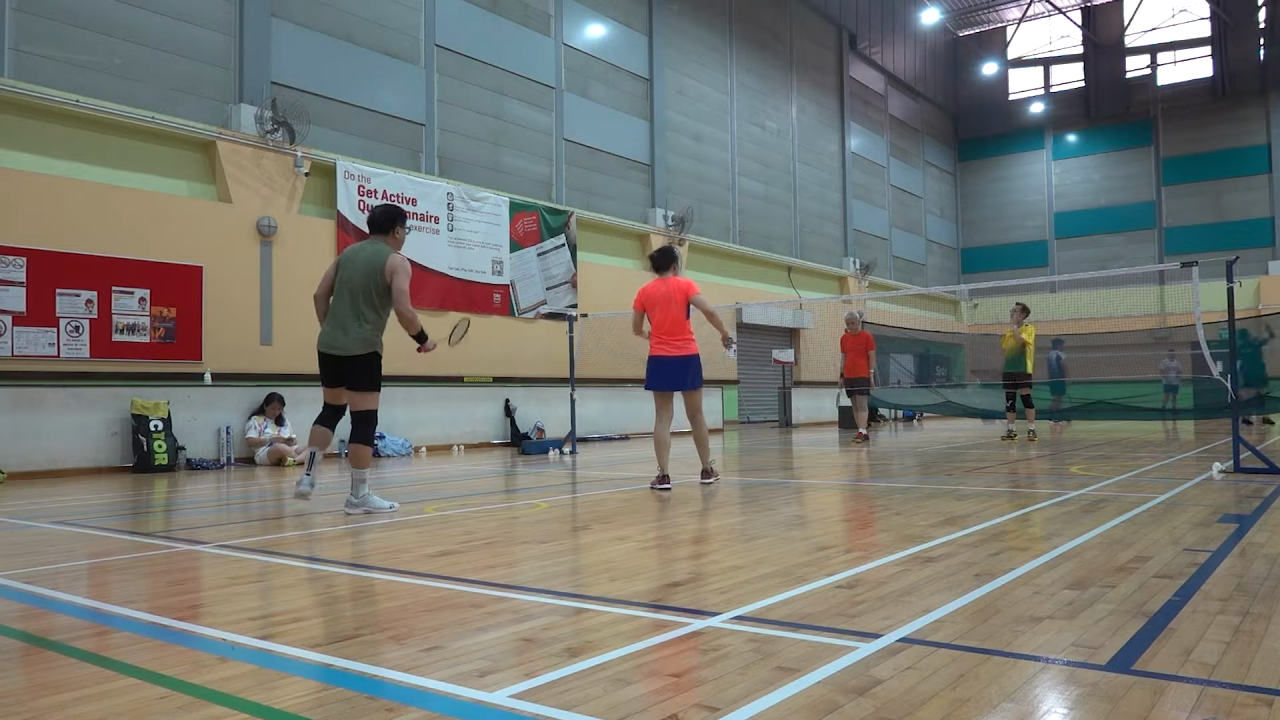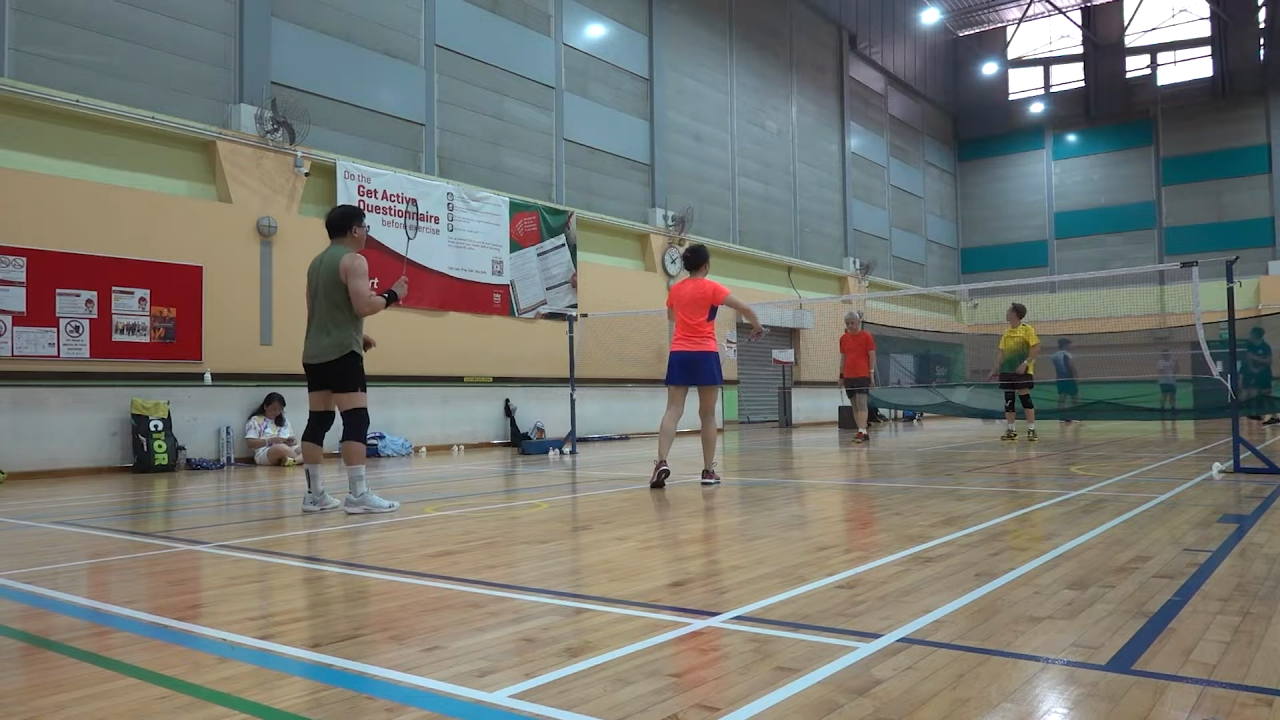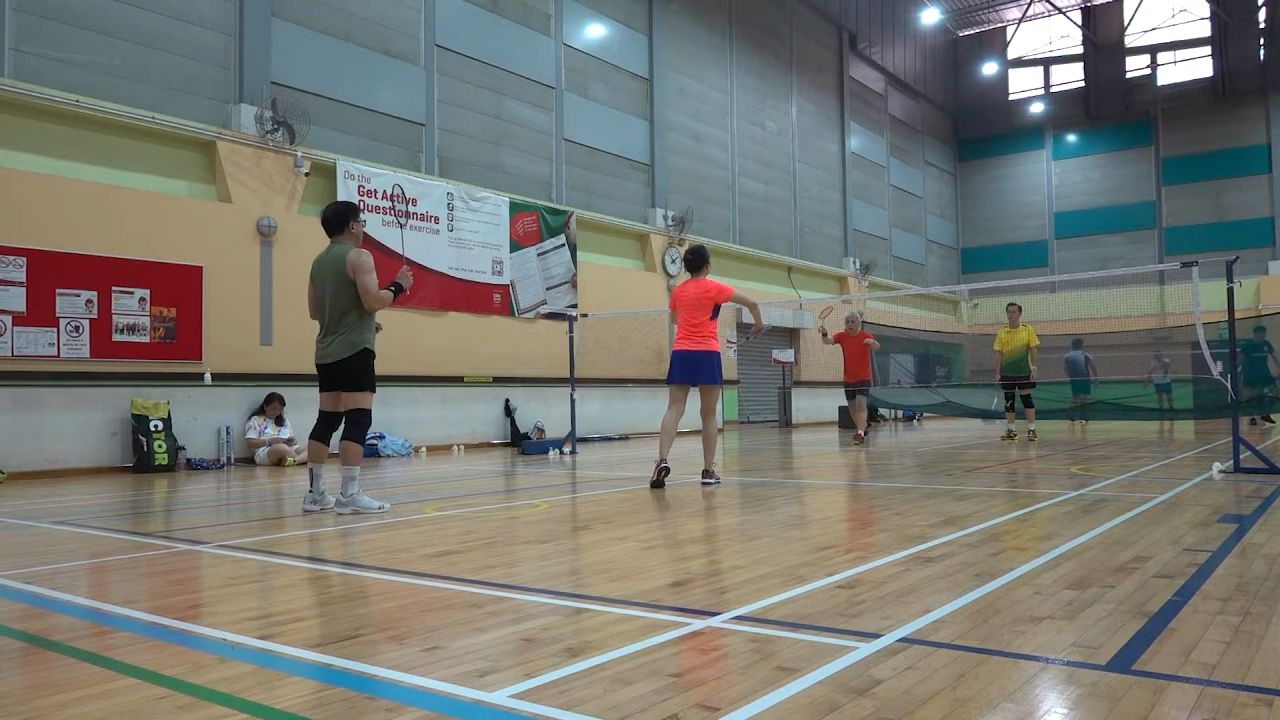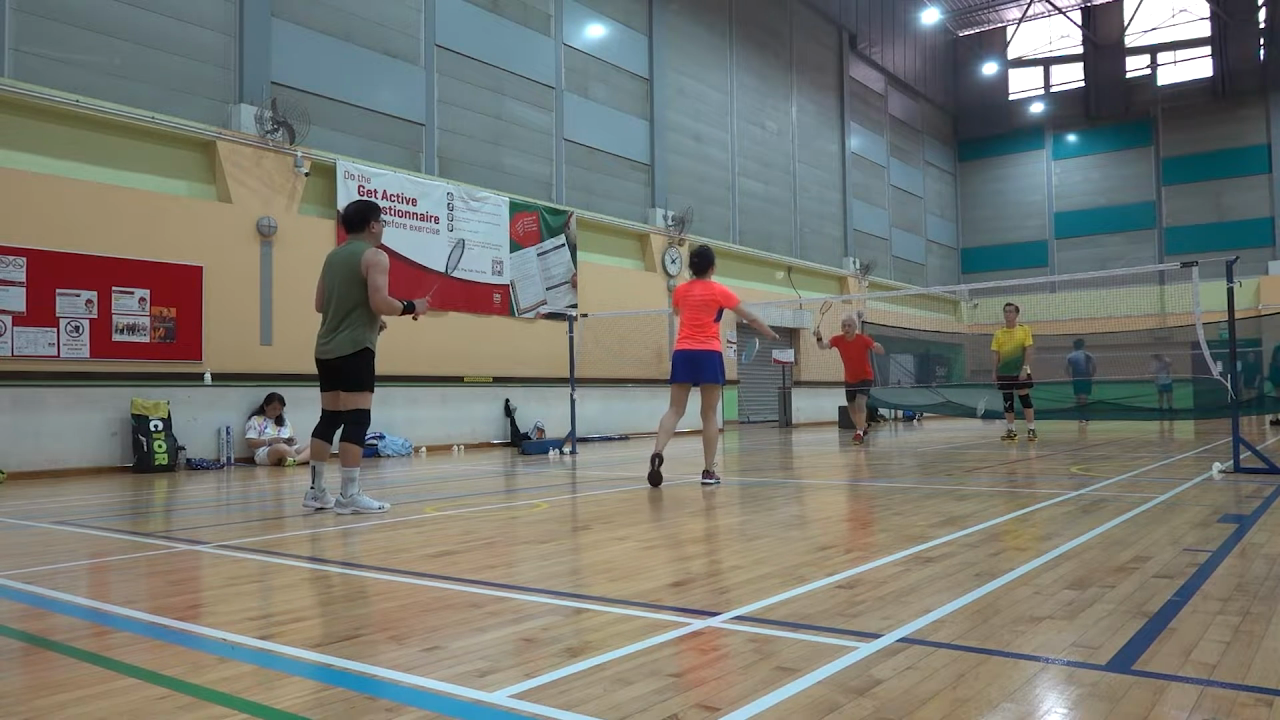
dt=0.7s
person 1, frame 1
left shoulder: (348, 253)
right shoulder: (396, 262)
left elbow: (320, 295)
right elbow: (403, 311)
right wrist: (422, 337)
left hip: (329, 346)
right hip: (362, 350)
left knee: (331, 410)
right knee: (364, 421)
left ankle: (308, 477)
right ankle: (359, 496)
person 1, frame 2
left shoulder: (317, 262)
right shoulder: (353, 261)
right elbow: (363, 306)
right wrist: (393, 294)
left hip: (314, 353)
right hip: (342, 353)
left knee: (318, 421)
right knee: (356, 420)
left ankle: (314, 494)
right ankle: (358, 494)
person 1, frame 3
left shoulder: (318, 262)
right shoulder: (358, 256)
right elbow: (373, 301)
right wrist: (398, 286)
left hip: (326, 352)
right hip: (354, 351)
left knee: (326, 420)
right knee: (358, 420)
left ankle: (315, 493)
right ankle: (350, 495)
person 1, frame 4
left shoulder: (332, 256)
right shoulder: (374, 256)
right elbow: (380, 303)
right wrist: (412, 306)
left hip: (326, 349)
right hip: (355, 349)
left knee: (329, 418)
right knee: (356, 420)
left ankle: (316, 490)
right ankle: (349, 495)
person 2, frame 1
left shoulder: (644, 291)
right shoulder: (685, 285)
left elbow: (636, 328)
right elbow: (709, 311)
right wrist: (725, 334)
left hip: (659, 359)
right hip: (686, 357)
left knee: (663, 418)
right knee: (696, 415)
left ankle: (663, 475)
right ankle: (707, 470)
person 2, frame 2
left shoulder: (675, 289)
right shoulder: (711, 288)
right elbow: (744, 308)
right wrist: (757, 327)
left hip: (679, 354)
right hip: (705, 355)
left knee: (673, 411)
right knee: (708, 415)
left ankle: (662, 462)
right ankle: (708, 471)
person 2, frame 3
left shoulder: (678, 290)
right shoulder: (714, 288)
right elbow: (751, 303)
right wrist: (758, 324)
left hip: (681, 354)
right hip: (706, 354)
left knee: (674, 410)
right knee: (708, 414)
left ankle: (662, 461)
right ankle: (708, 471)
person 2, frame 4
left shoulder: (680, 290)
right shoulder: (719, 291)
right elbow: (750, 318)
right wrist: (769, 332)
left hip: (683, 354)
right hip: (709, 355)
left knee: (675, 410)
right knee: (709, 414)
left ankle: (658, 452)
right ankle: (708, 471)
